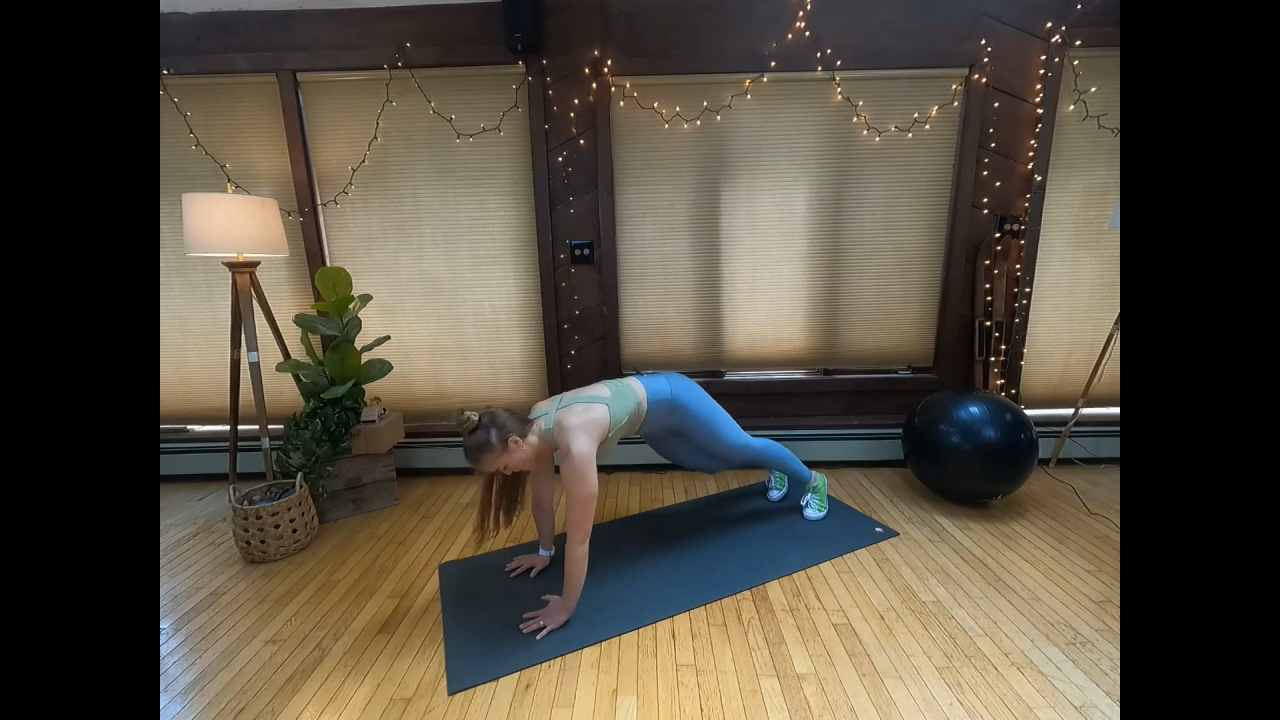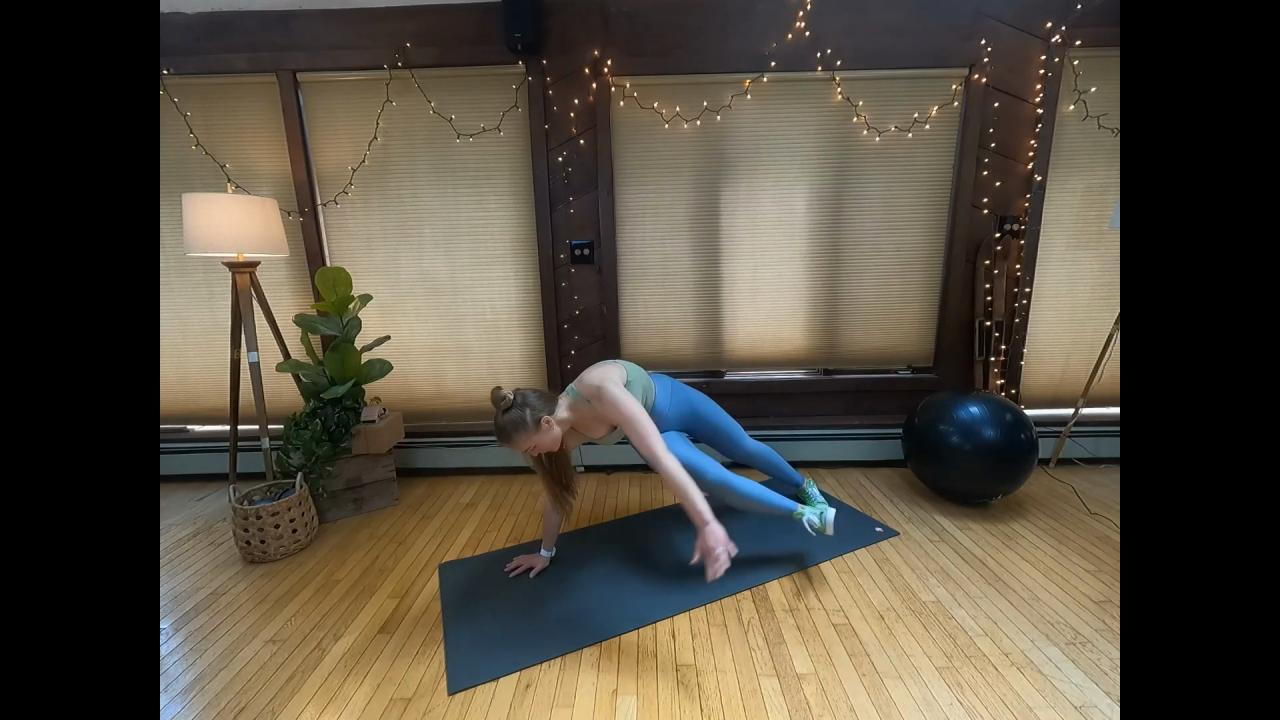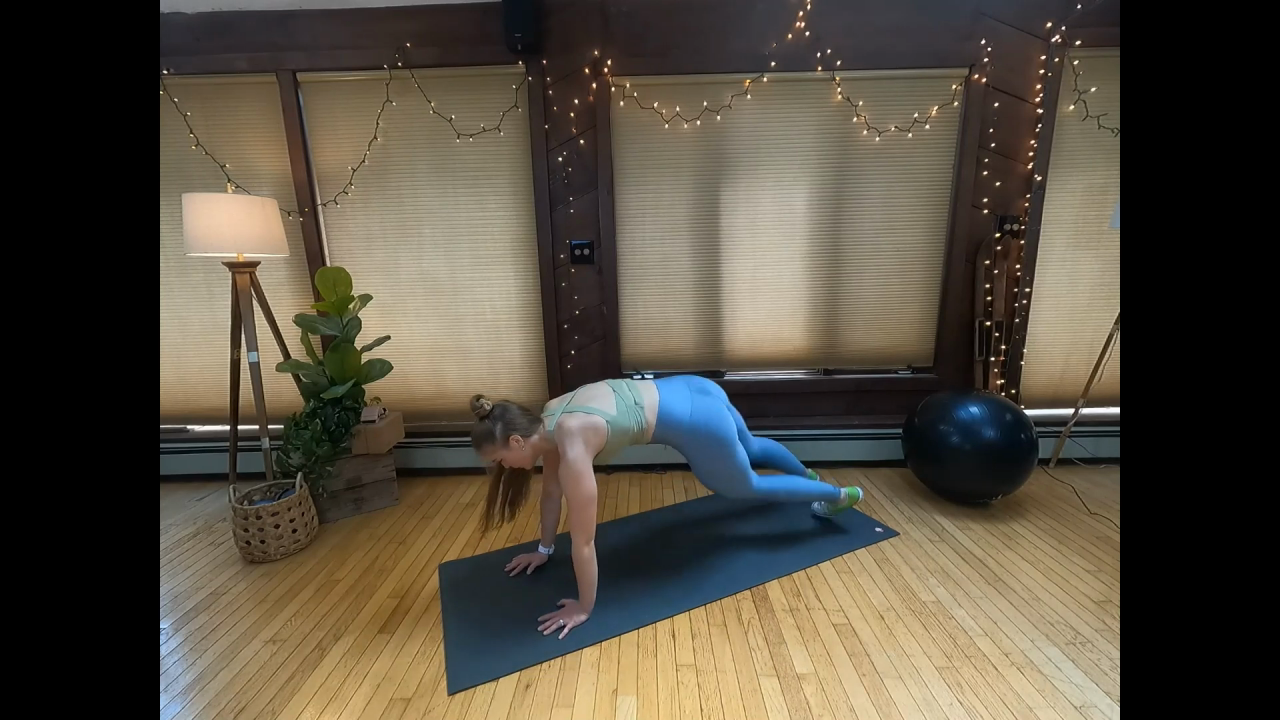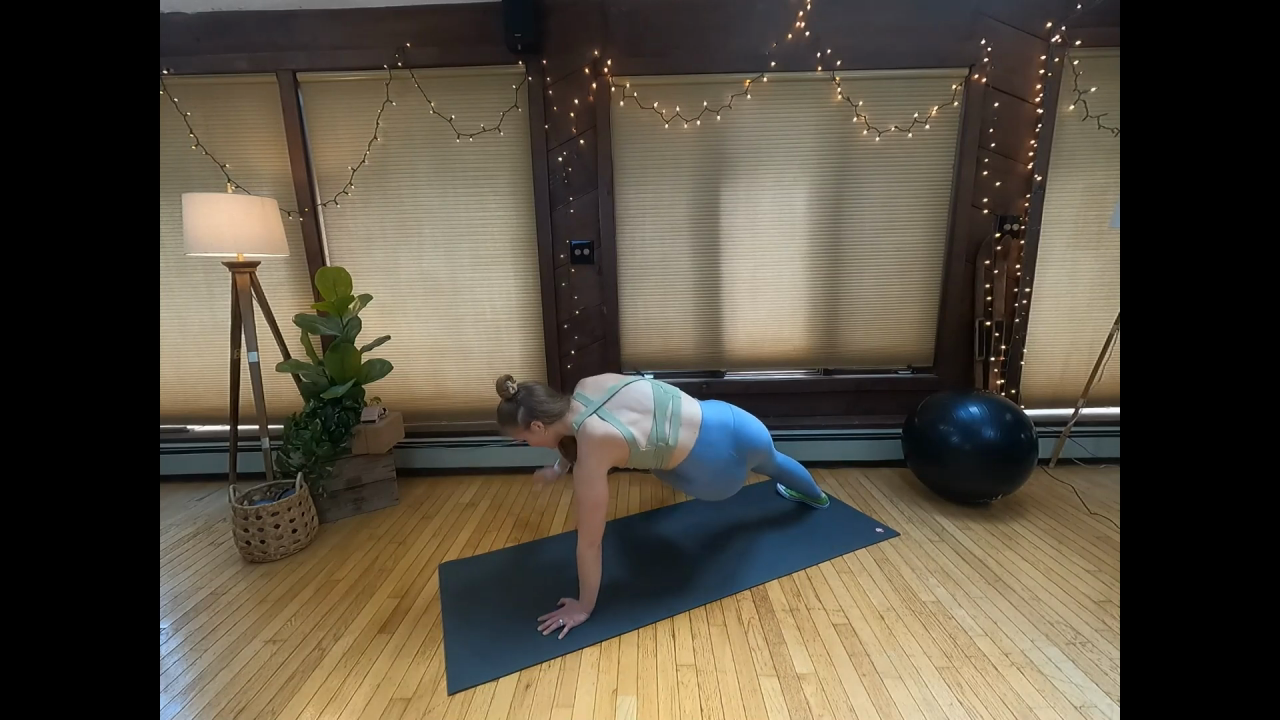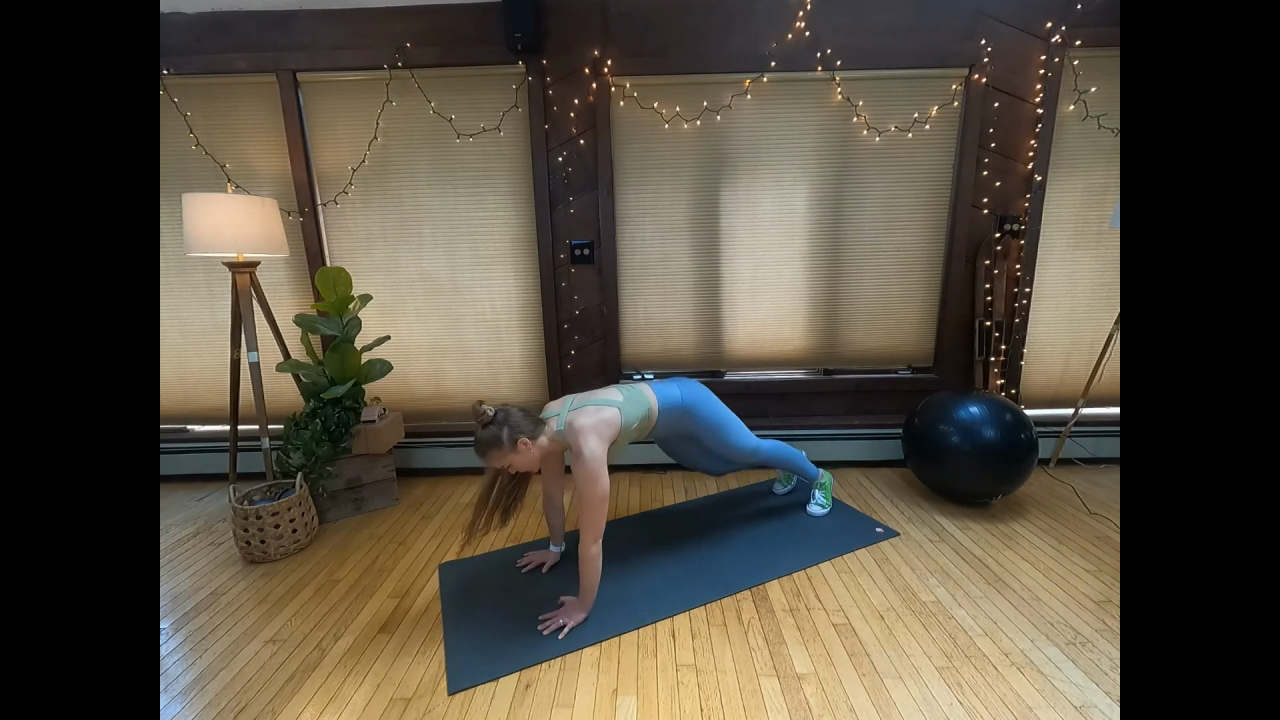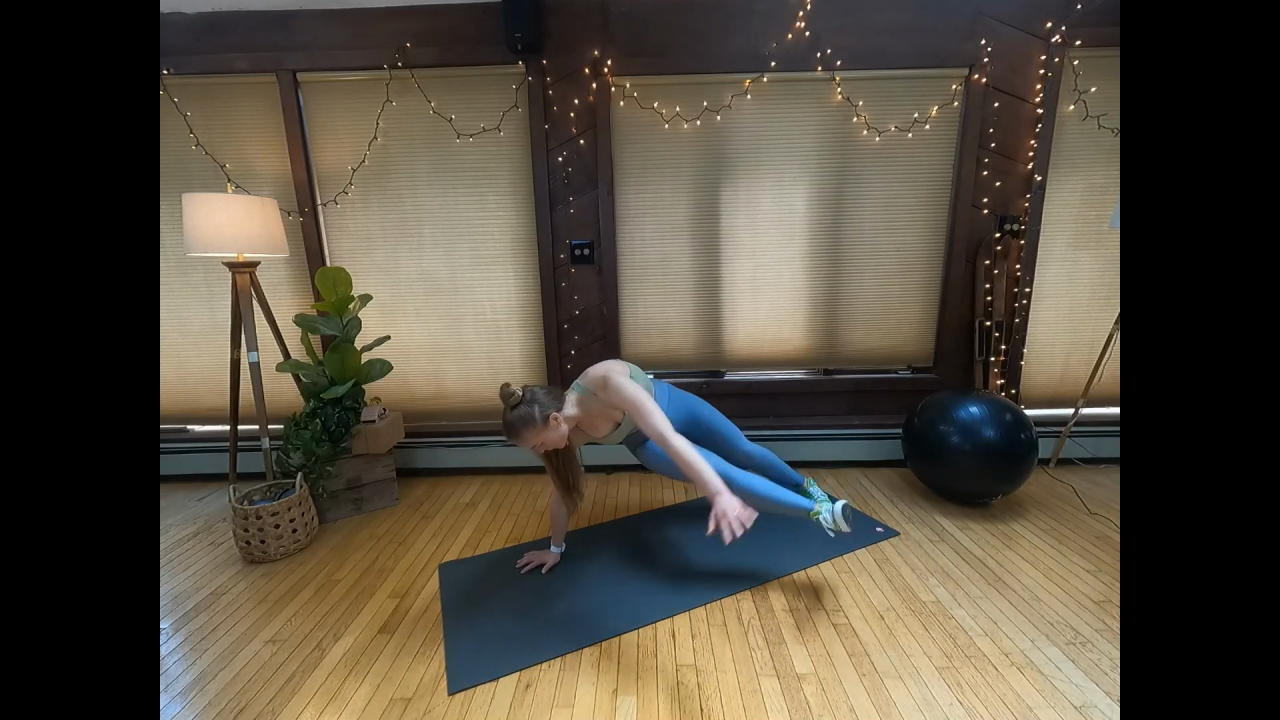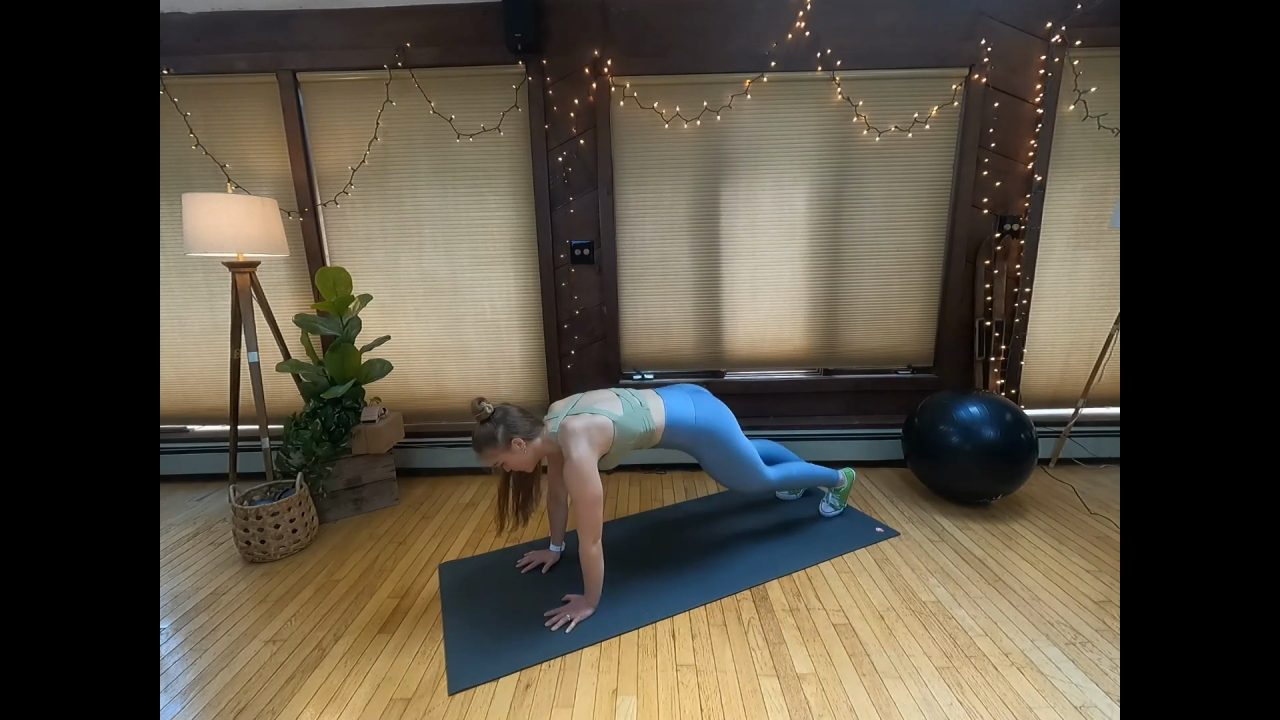
dt=0.7s
person 1, frame 1
left shoulder: (574, 442)
right shoulder: (535, 425)
left elbow: (579, 537)
right elbow: (542, 495)
left wrist: (566, 606)
right wrist: (545, 551)
left hip: (670, 399)
right hip: (648, 408)
left knee: (741, 447)
right knee: (710, 462)
left ankle: (812, 481)
right ankle: (776, 471)
person 1, frame 2
left shoulder: (602, 392)
right shoulder: (561, 422)
left elbow: (658, 458)
right elbow: (558, 491)
left wrist: (707, 523)
right wrist: (545, 550)
left hip: (669, 398)
right hip: (657, 427)
left knee: (745, 446)
right knee: (717, 480)
left ankle: (805, 488)
right ankle: (800, 513)
person 1, frame 3
left shoulder: (571, 450)
right shoulder: (549, 419)
left elbow: (583, 539)
right elbow: (552, 490)
left wrist: (583, 607)
right wrist: (544, 548)
left hip: (694, 420)
right hip: (687, 391)
left knee: (742, 486)
right knee: (748, 446)
left ankle: (835, 495)
right ankle: (804, 475)
person 1, frame 4
left shoulder: (593, 452)
right shoulder: (588, 387)
left elbow: (589, 542)
left wrist: (584, 607)
right wrist: (559, 466)
left hip: (722, 464)
right hip: (736, 421)
right knee: (768, 462)
right ankle: (815, 495)
person 1, frame 5
left shoulder: (585, 444)
right shoulder: (546, 424)
left elbow: (592, 538)
right elbow: (552, 493)
left wrist: (583, 606)
right wrist: (555, 547)
left hip: (682, 402)
right hip: (656, 402)
left knee: (749, 448)
right knee: (716, 464)
left ankle: (818, 477)
right ankle: (788, 464)
person 1, frame 6
left shoulder: (607, 382)
right shoulder: (569, 414)
left elbow: (668, 439)
right elbow: (564, 487)
left wrist: (720, 494)
right wrist: (556, 546)
left hip: (670, 407)
left knee: (744, 450)
right knee: (724, 474)
left ankle: (817, 510)
right ankle: (812, 509)
person 1, frame 7
left shoulder: (577, 449)
right shoulder: (552, 422)
left elbow: (590, 538)
right elbow: (558, 489)
left wrist: (590, 602)
right wrist: (555, 547)
left hip: (696, 420)
right hip: (677, 402)
left knee: (758, 477)
right knee: (745, 457)
left ankle: (839, 479)
right ankle: (798, 475)
